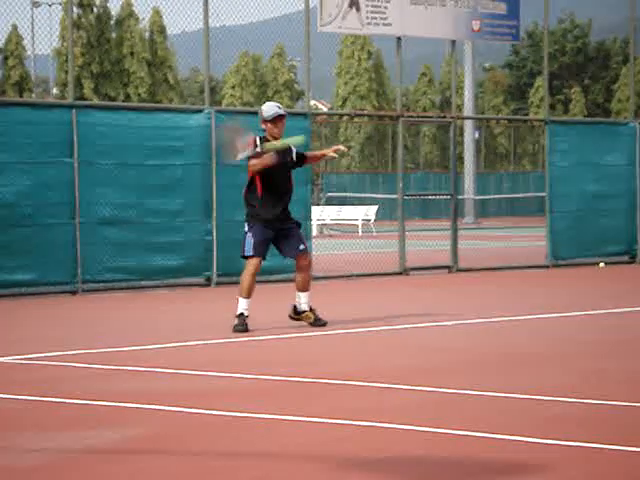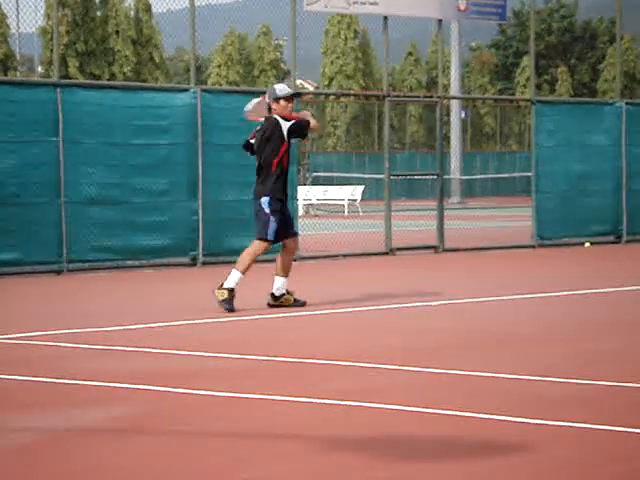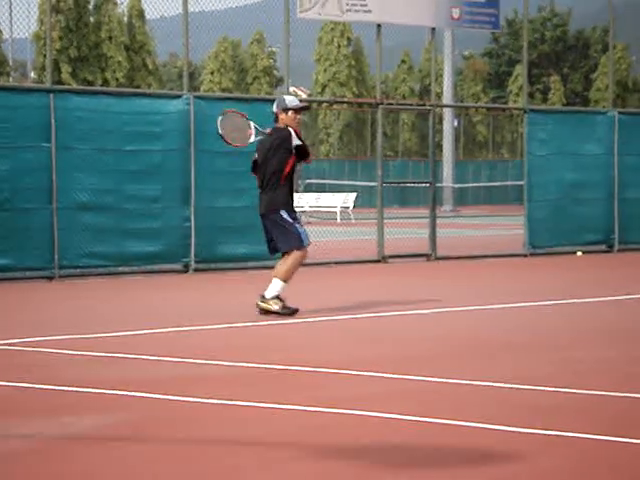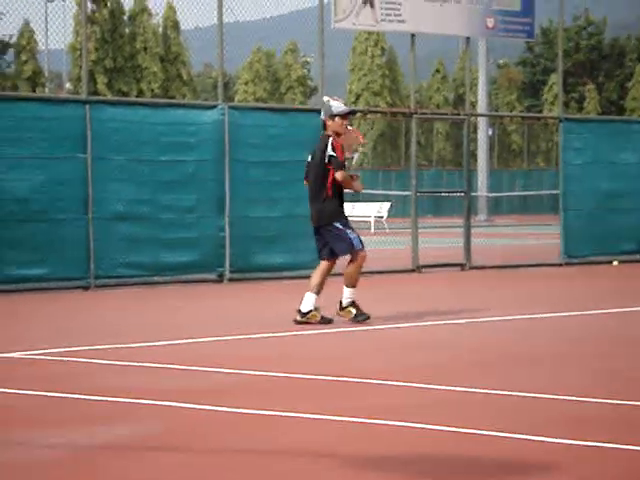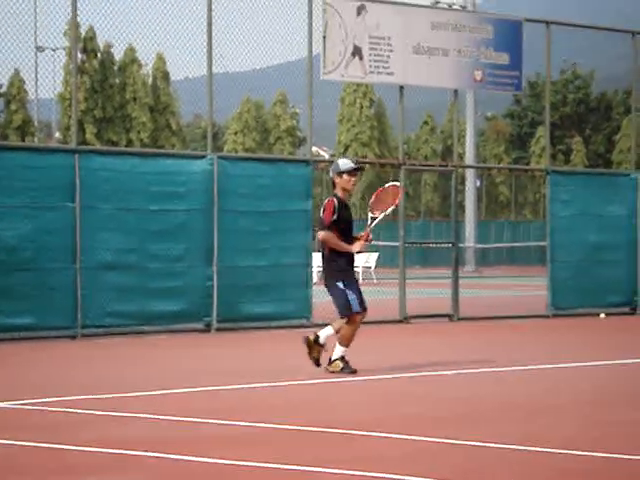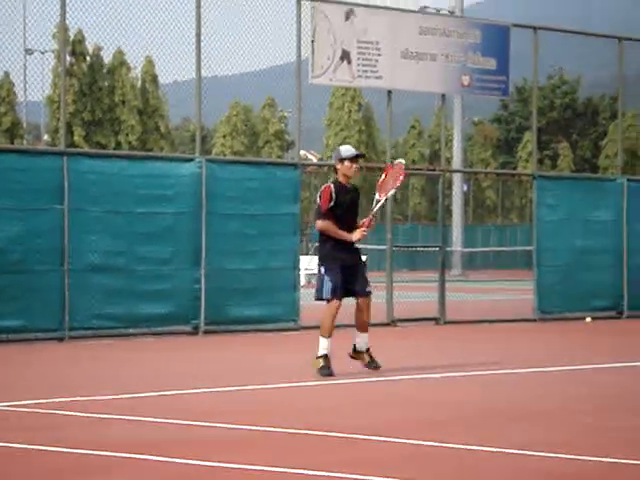
dt=0.3s
person 1, frame 1
left shoulder: (287, 150)
right shoulder: (255, 143)
left elbow: (304, 159)
right elbow: (248, 168)
left wrist: (325, 152)
right wrist: (262, 160)
left hip: (283, 218)
right hip: (258, 218)
left knee: (304, 260)
right knee: (253, 263)
left ankle: (301, 308)
right ankle: (241, 314)
person 1, frame 2
left shoulder: (262, 129)
right shoulder: (280, 122)
left elbow: (247, 146)
right elbow: (313, 126)
right wrist: (307, 116)
left hip: (273, 195)
right hip: (269, 195)
left knee: (291, 242)
right knee: (263, 242)
left ankle: (279, 294)
right ankle: (226, 288)
person 1, frame 3
left shoulder: (262, 142)
right shoulder: (289, 134)
left elbow: (256, 173)
right elbow: (305, 157)
left hip: (266, 205)
right hip: (279, 205)
left knee: (291, 253)
right knee: (300, 250)
left ankle: (272, 299)
right ankle: (269, 295)
person 1, frame 4
left shoulder: (318, 146)
right shoulder: (334, 142)
left elbow: (308, 181)
right elbow: (340, 176)
right wrist: (354, 184)
left hip: (319, 213)
right hip: (331, 213)
left knee: (327, 261)
right knee: (358, 253)
left ankle: (306, 310)
right ankle: (347, 304)
person 1, frame 5
left shoulder: (343, 204)
right shoulder: (332, 203)
right elbow: (323, 235)
left wrist: (359, 238)
right wrist: (350, 248)
left hip: (344, 269)
right hip: (337, 269)
left knee: (354, 316)
right knee: (355, 316)
left ankle: (317, 339)
right ankle: (337, 359)
person 1, frame 6
left shoulder: (354, 191)
right shoulder: (329, 190)
right elbow: (321, 223)
left wrist: (362, 225)
right wrist: (350, 236)
left hip: (351, 255)
right hip: (331, 256)
left knee: (364, 301)
right knee: (333, 303)
left ankle: (360, 348)
right ankle: (323, 356)
